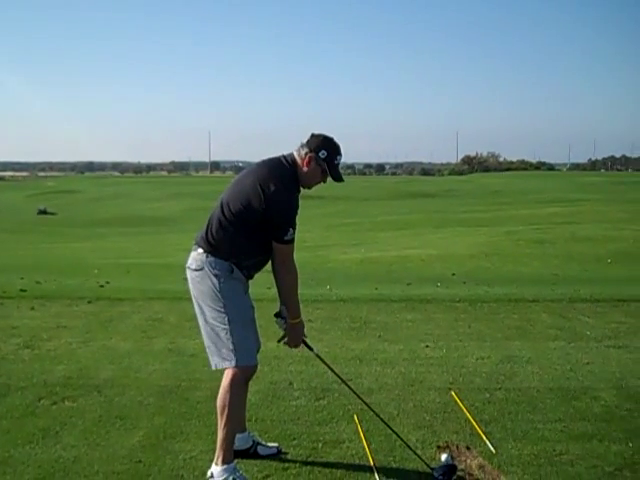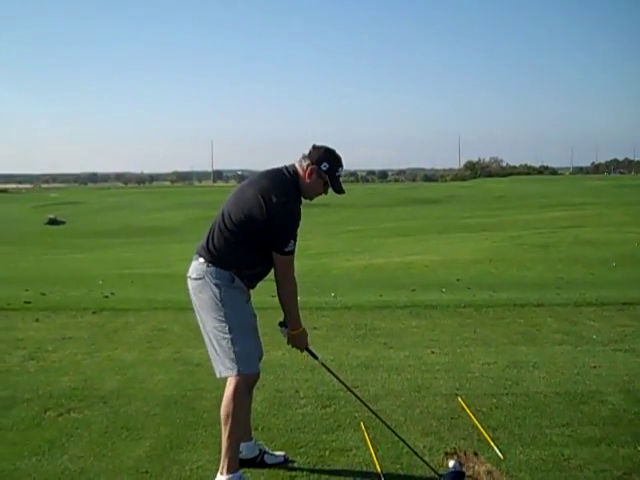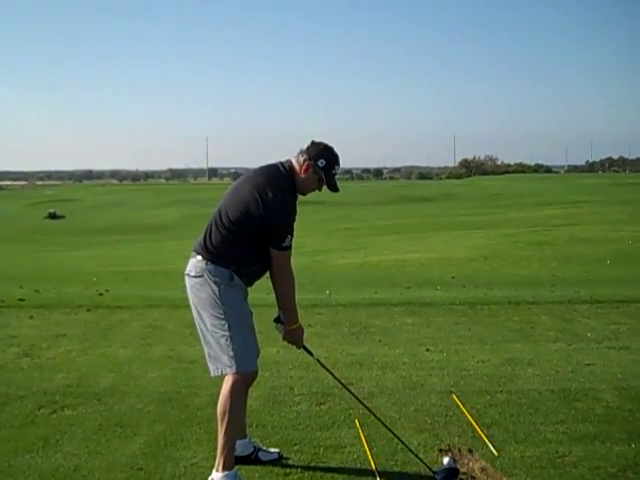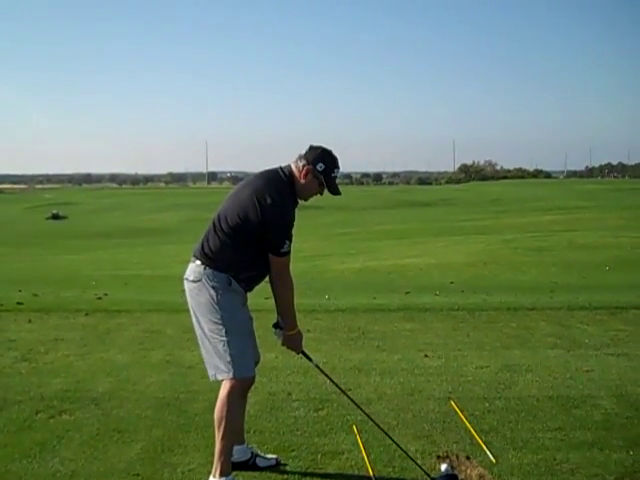
dt=1s
person 1, frame 1
left shoulder: (274, 173)
right shoulder: (282, 189)
left elbow: (276, 255)
right elbow: (284, 263)
left wrist: (284, 306)
right wrist: (295, 317)
left hip: (223, 268)
right hip: (217, 270)
left knee: (243, 360)
right knee: (240, 365)
left ankle: (240, 439)
person 1, frame 2
left shoulder: (274, 182)
right shoulder: (284, 201)
left elbow: (277, 265)
right elbow: (284, 275)
left wrist: (290, 320)
right wrist: (295, 326)
left hip: (223, 276)
right hip: (218, 280)
left knee: (247, 367)
right knee: (242, 374)
left ankle: (246, 447)
person 1, frame 3
left shoulder: (270, 178)
right shoulder: (279, 195)
left elbow: (272, 260)
right elbow: (281, 269)
left wrist: (285, 314)
right wrist: (292, 322)
left hip: (217, 273)
right hip: (216, 277)
left knee: (244, 366)
right knee: (241, 371)
left ankle: (240, 444)
person 1, frame 4
left shoulder: (270, 183)
right shoulder: (278, 202)
right elbow: (280, 275)
right wrist: (291, 328)
left hip: (219, 280)
right hip: (215, 283)
left knee: (243, 371)
right knee: (238, 377)
left ankle: (237, 451)
